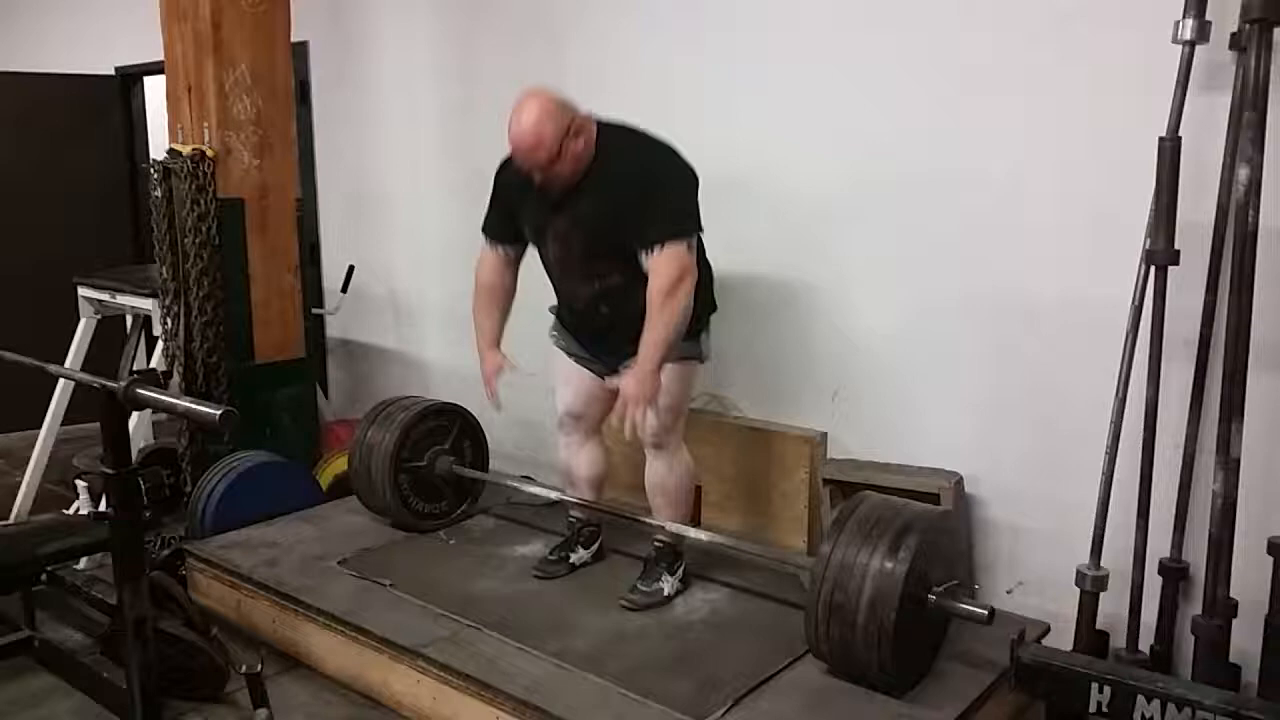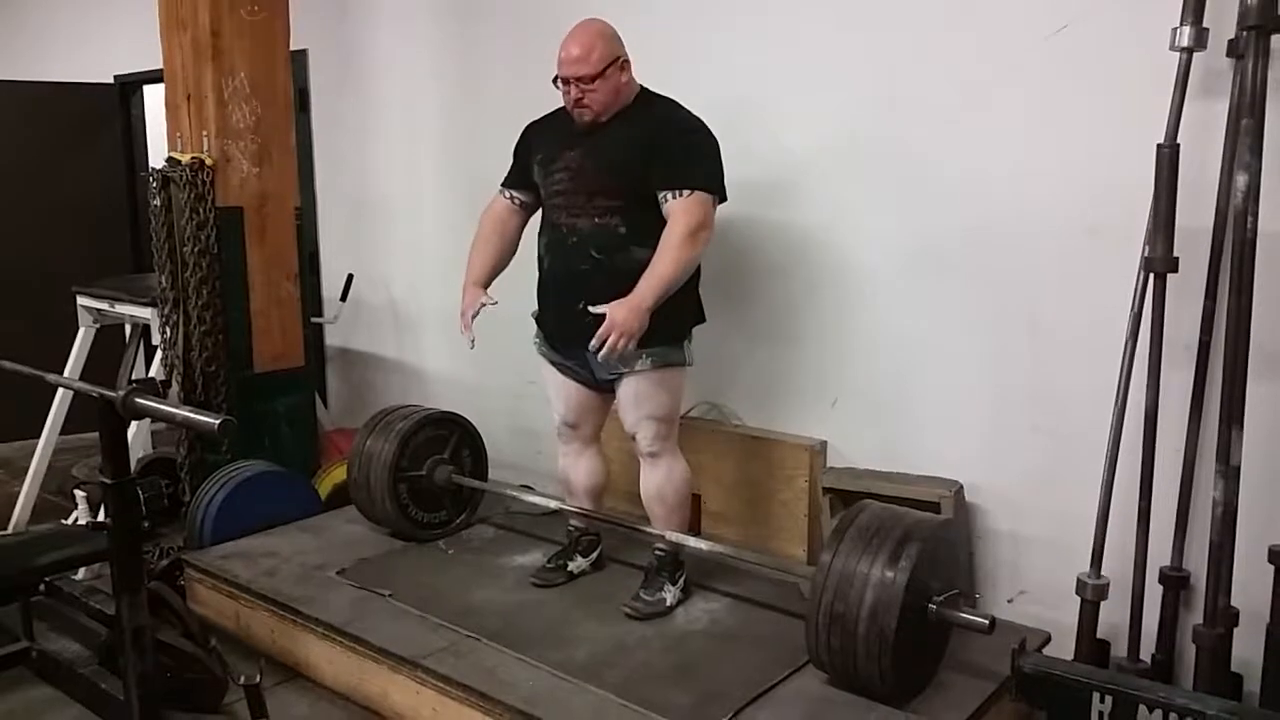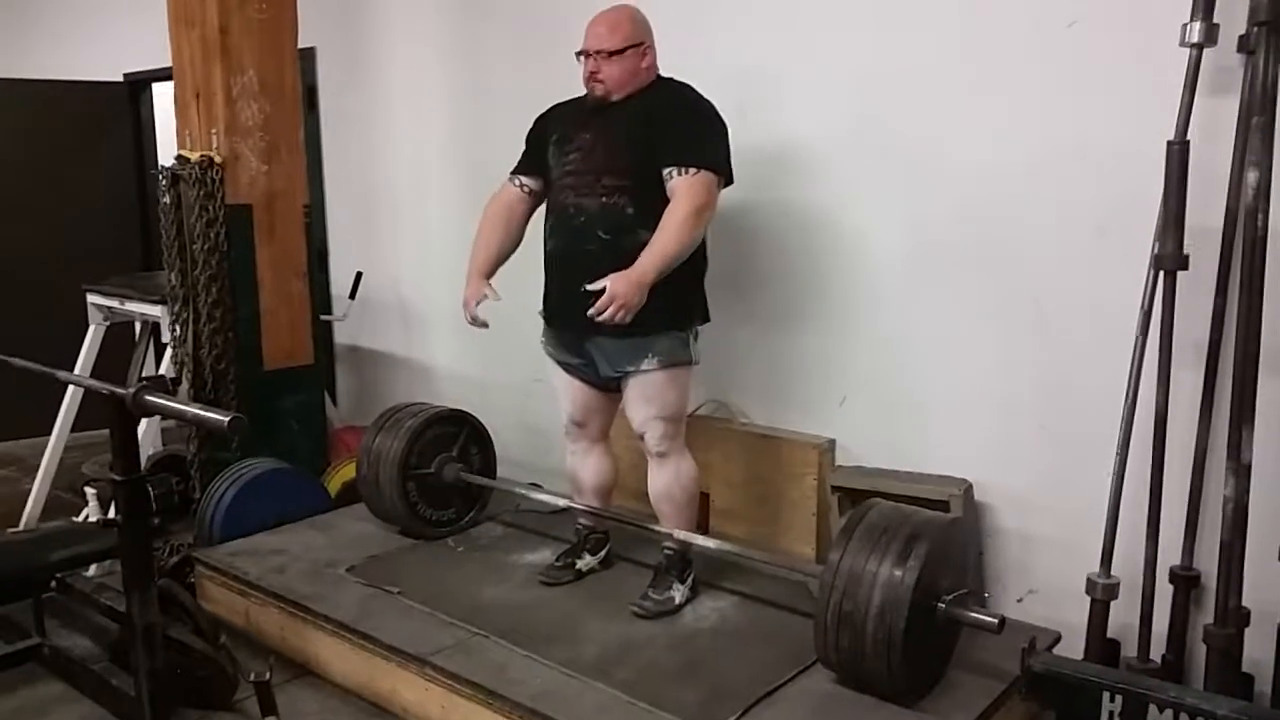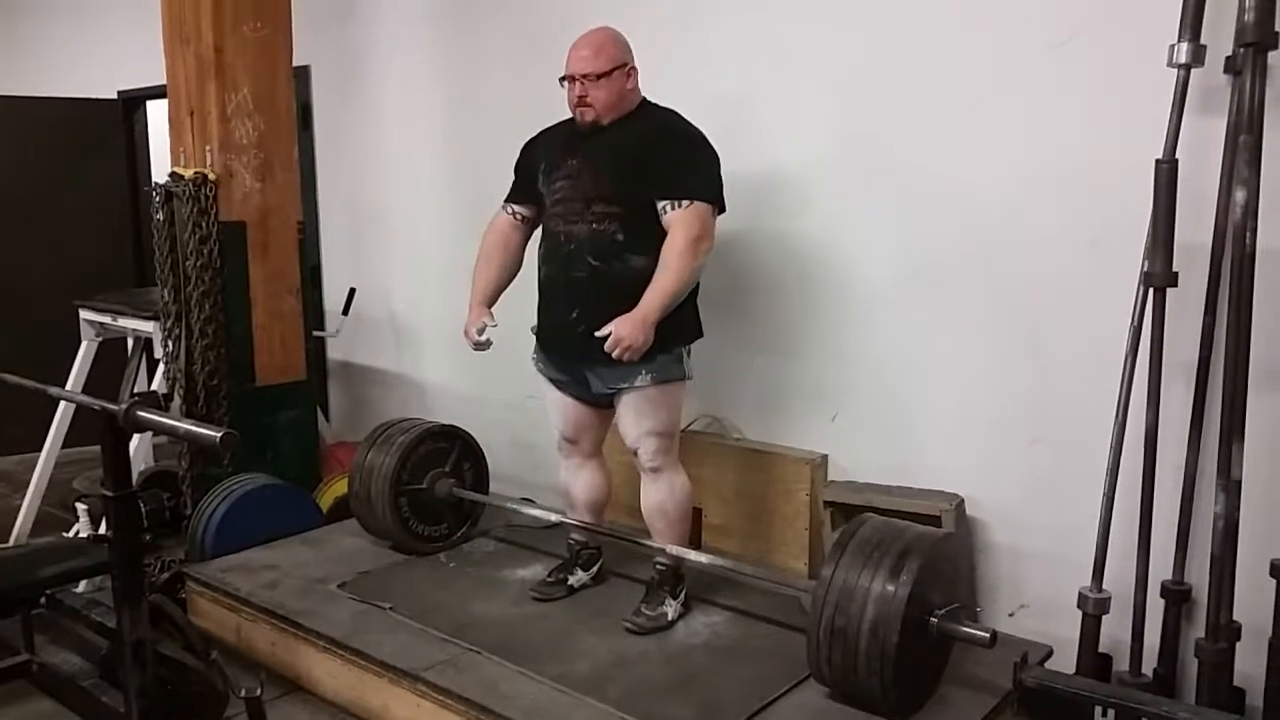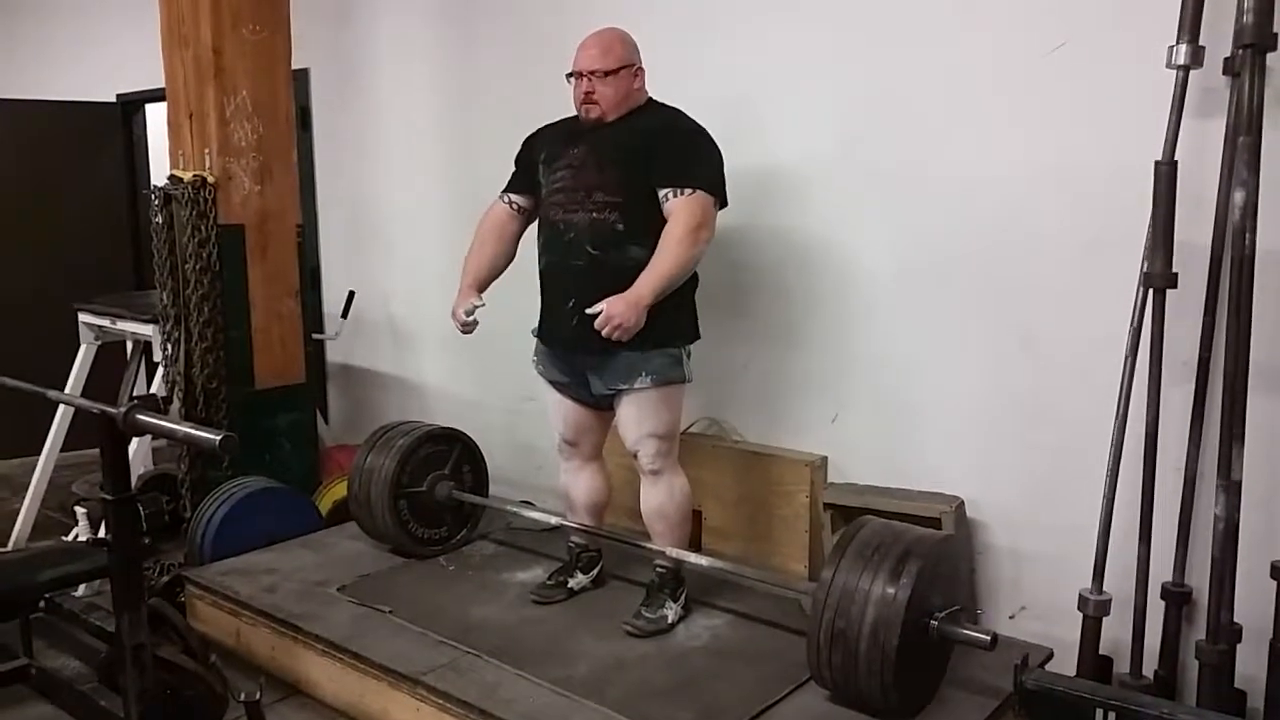
dt=0.7s
person 1, frame 1
left shoulder: (645, 170)
right shoulder: (517, 177)
left elbow: (673, 274)
right elbow: (497, 259)
left wrist: (646, 370)
right wrist: (488, 345)
left hip: (659, 331)
right hip: (581, 327)
left knee: (658, 436)
right knee: (572, 424)
left ankle: (669, 557)
right ankle: (583, 534)
person 1, frame 2
left shoulder: (671, 130)
right shoulder: (542, 134)
left elbow: (691, 223)
right elbow: (506, 209)
left wrist: (640, 304)
right wrist: (475, 283)
left hip: (643, 328)
right hip: (562, 325)
left knee: (653, 443)
right knee: (572, 435)
left ankle: (669, 566)
right ankle: (583, 543)
person 1, frame 3
left shoulder: (681, 112)
right shoulder: (558, 122)
left elbow: (694, 202)
right elbow: (514, 198)
left wrist: (639, 277)
right wrist: (479, 271)
left hip: (651, 320)
right hip: (570, 316)
left knee: (662, 441)
right knee: (582, 433)
left ankle: (677, 566)
right ankle: (591, 542)
person 1, frame 4
left shoulder: (669, 140)
right shoulder: (546, 147)
left elbow: (691, 235)
right elbow: (509, 226)
left wrist: (645, 317)
right wrist: (480, 302)
left hip: (638, 340)
right hip: (562, 338)
left knee: (654, 457)
right knee: (574, 449)
left ankle: (669, 581)
right ankle: (583, 555)
person 1, frame 5
left shoulder: (673, 135)
right shoulder: (548, 142)
left elbow: (692, 224)
right elbow: (505, 216)
left wrist: (638, 299)
right wrist: (470, 286)
left hip: (642, 340)
right hip: (563, 335)
left knee: (654, 459)
right knee: (575, 451)
left ankle: (669, 583)
right ankle: (583, 559)
